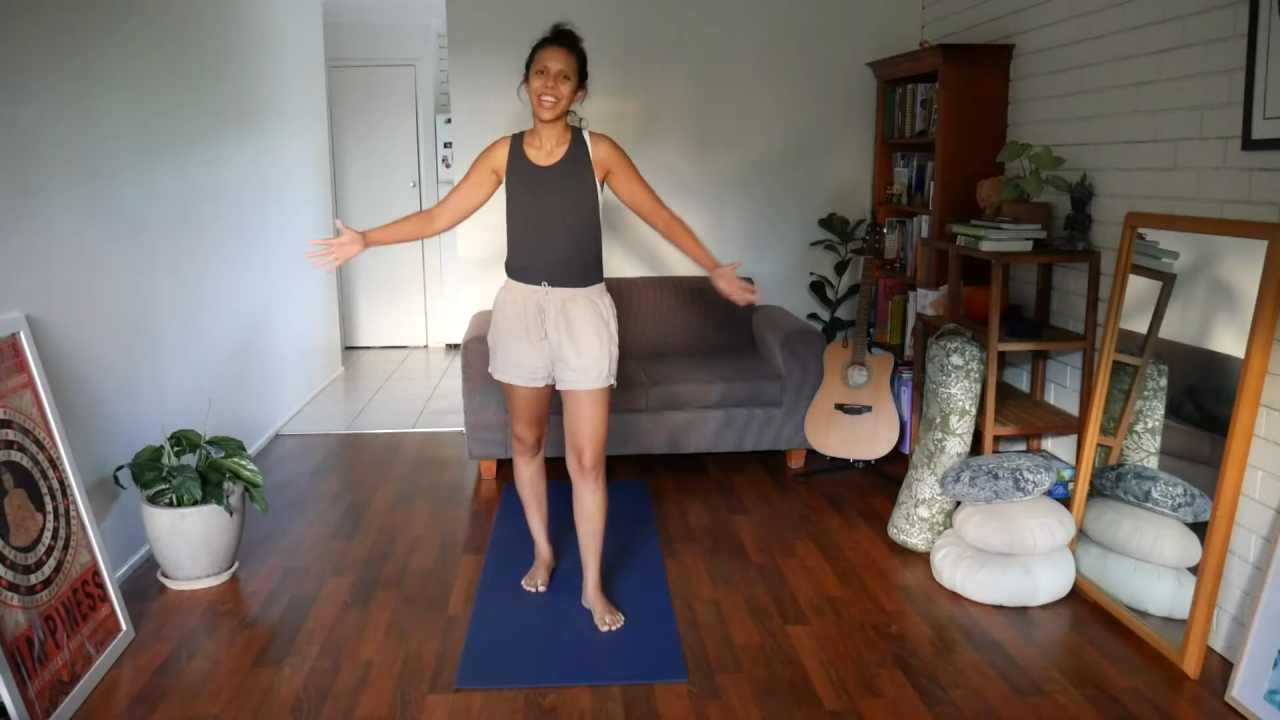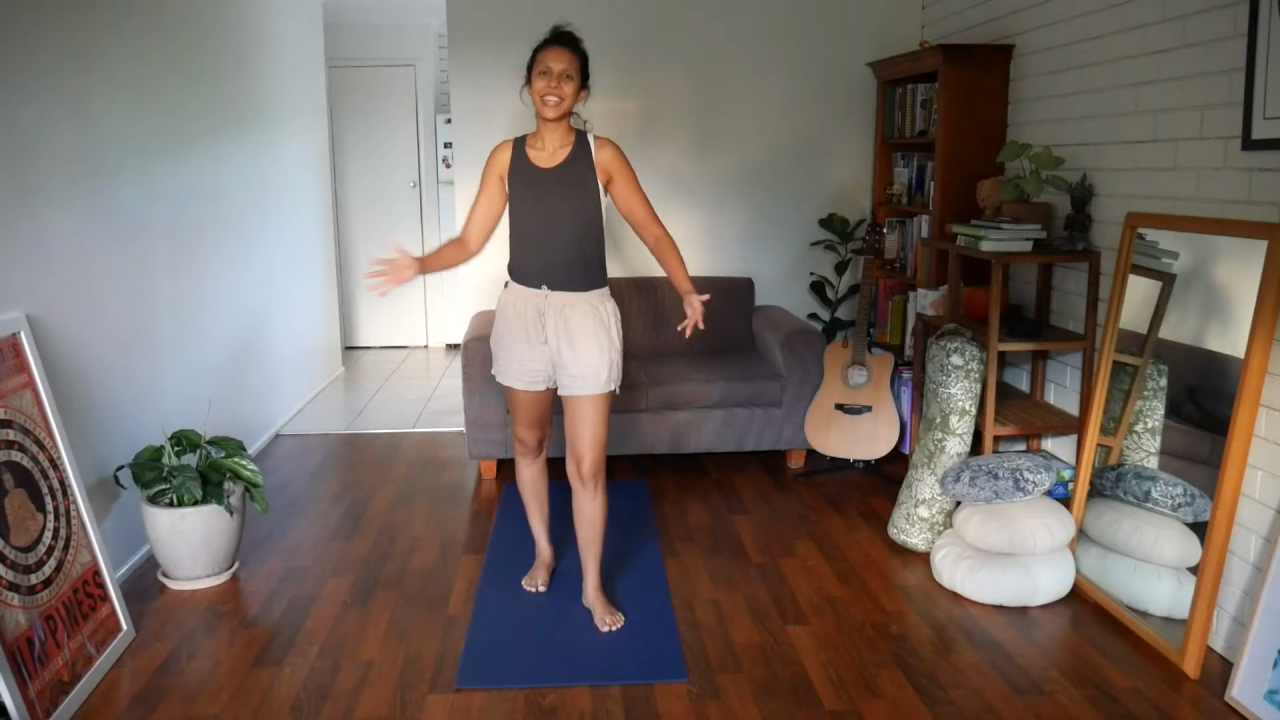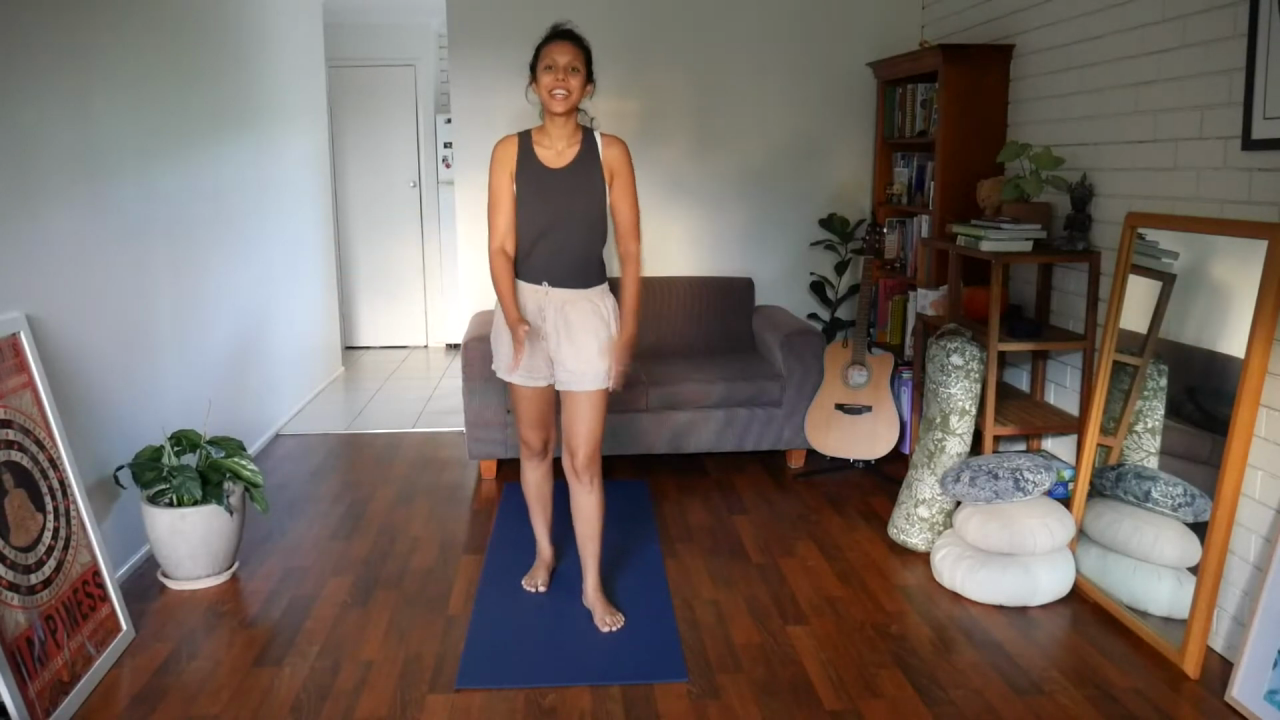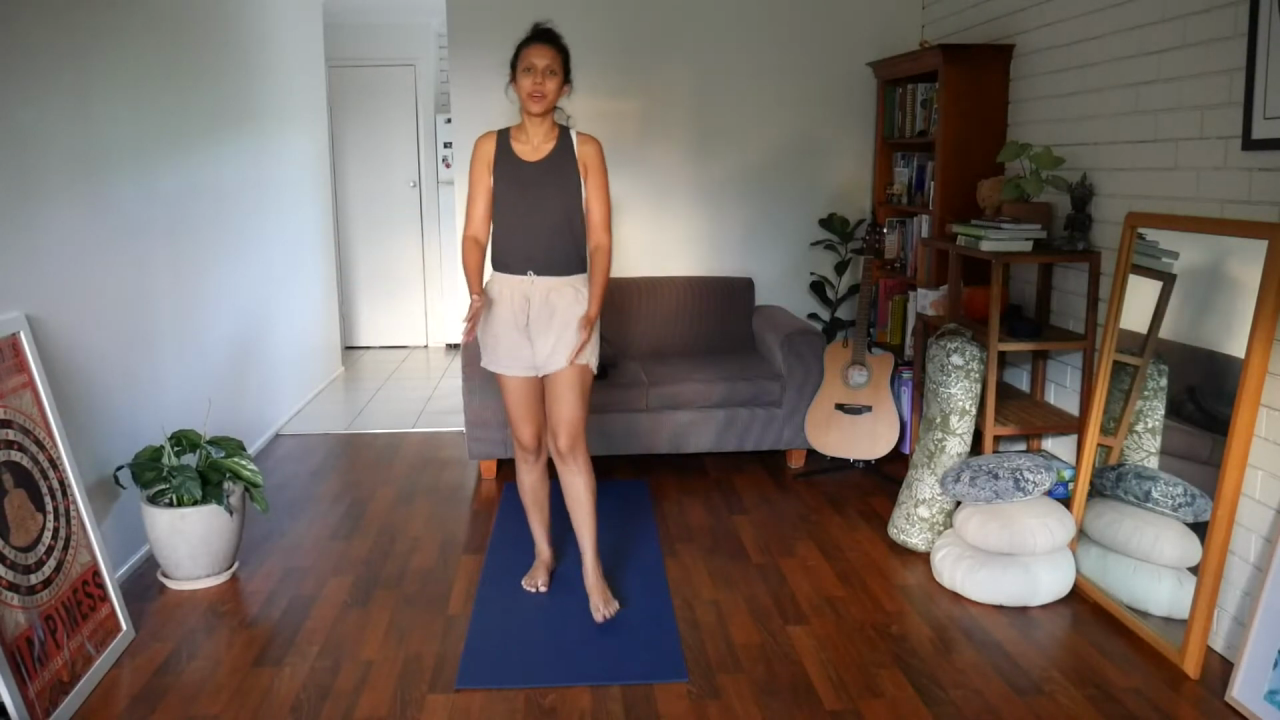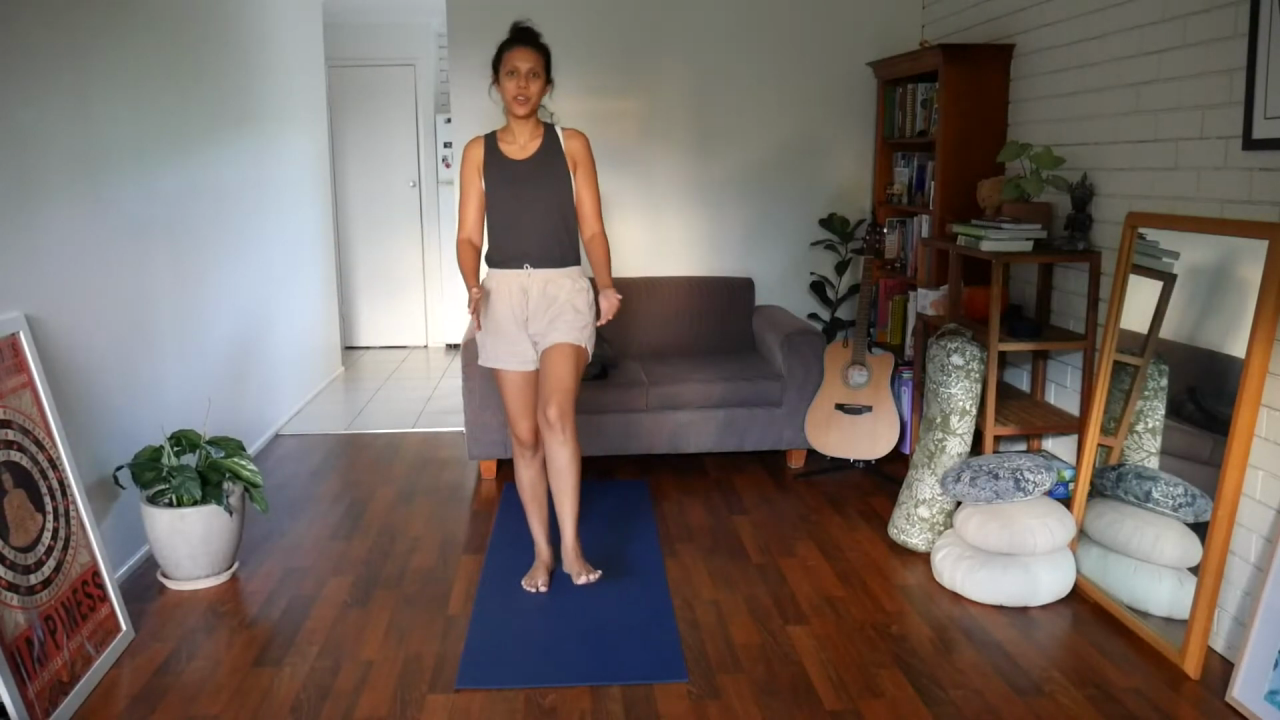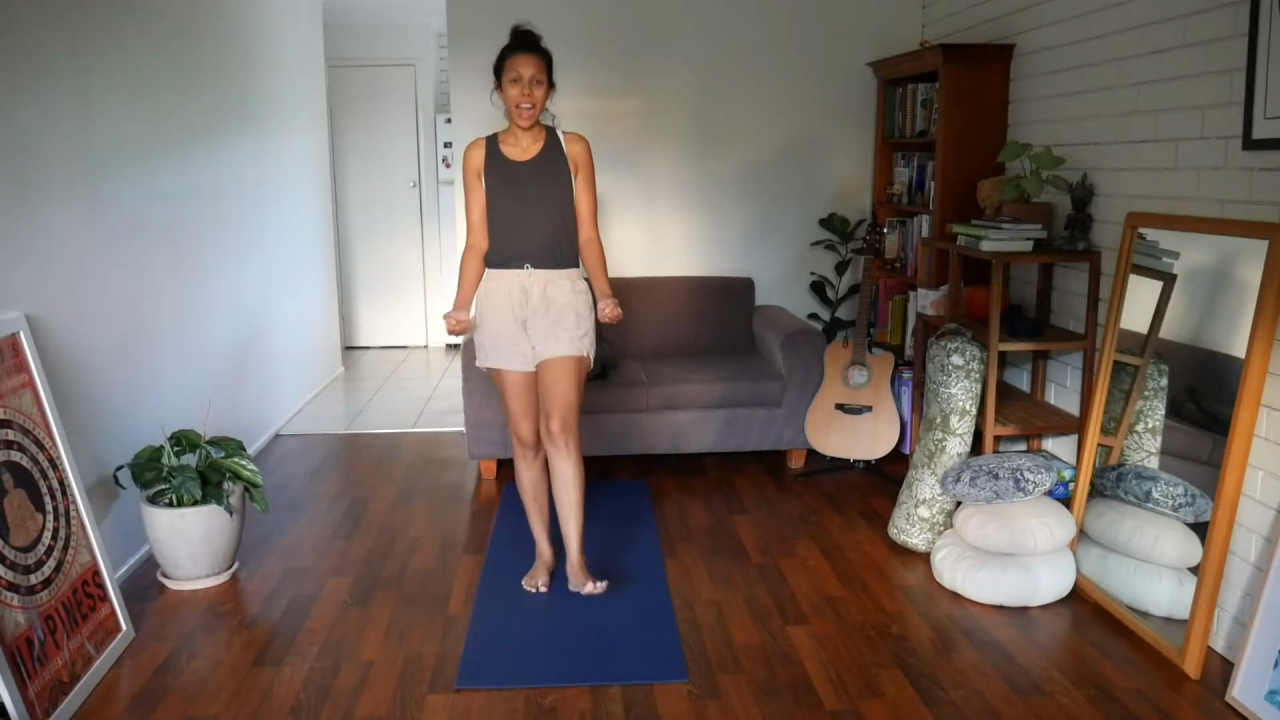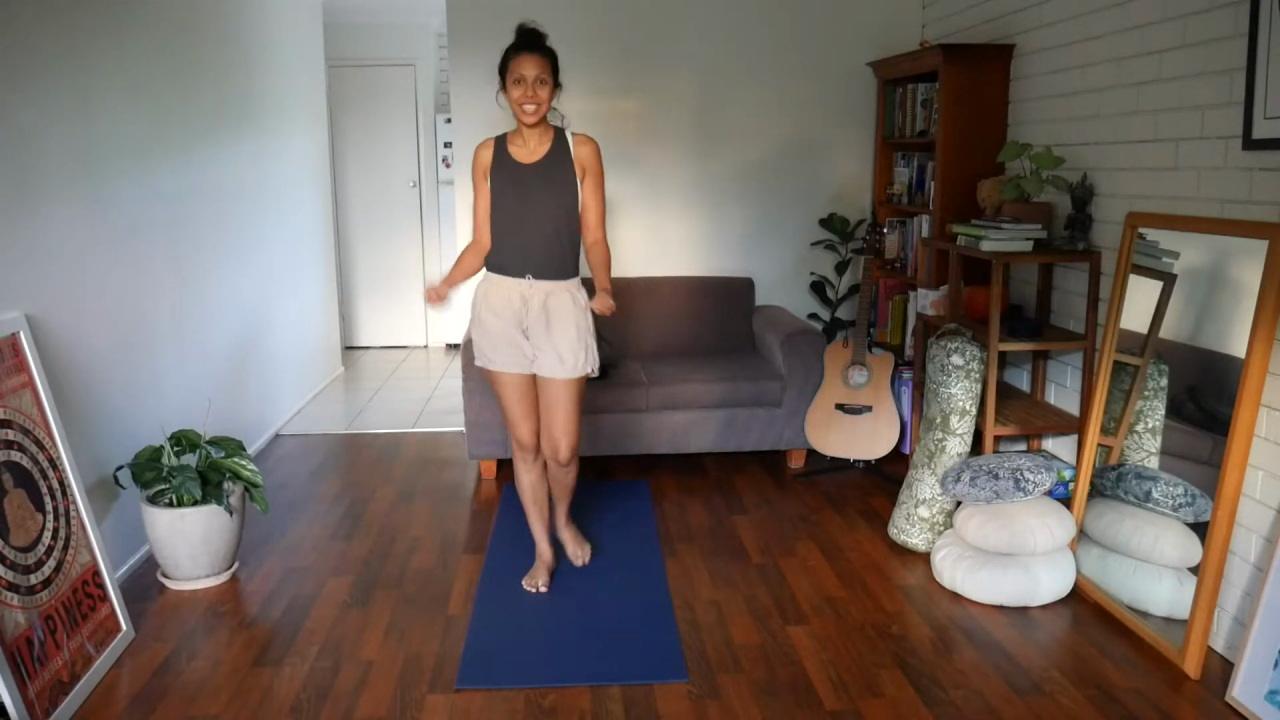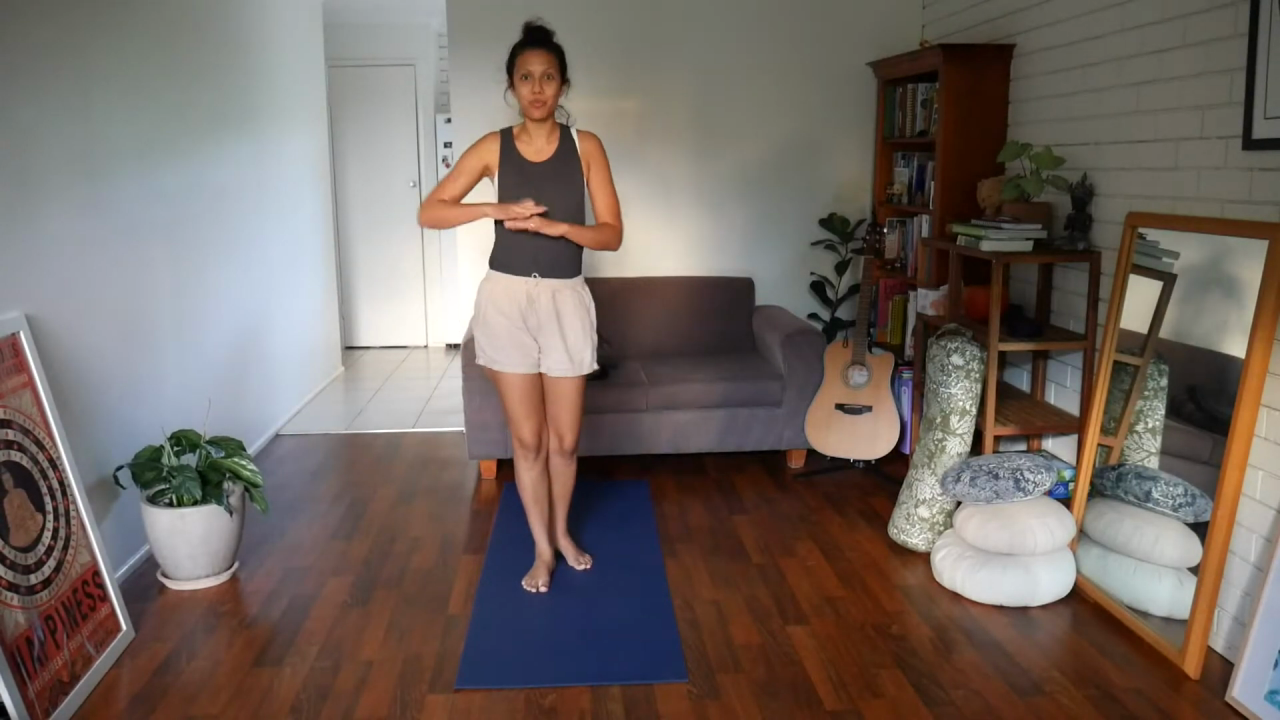
dt=0.4s
person 1, frame 1
left shoulder: (599, 150)
right shoulder: (503, 153)
left elbow: (658, 214)
right elbow: (439, 217)
left wrist: (714, 268)
right wrist: (366, 239)
left hip: (583, 310)
right hip: (521, 309)
left knee: (587, 459)
right knee: (525, 441)
left ankle: (592, 586)
right ankle: (542, 552)
person 1, frame 2
left shoulder: (603, 154)
right shoulder: (505, 157)
left elbow: (651, 230)
right elbow: (470, 240)
left wrist: (687, 291)
right wrist: (418, 264)
left hip: (586, 314)
right hip: (522, 313)
left knee: (586, 467)
right knee: (528, 444)
left ankle: (593, 586)
right ankle: (544, 552)
person 1, frame 3
left shoulder: (611, 152)
right shoulder: (509, 153)
left elbow: (628, 244)
right elbow: (501, 247)
left wrist: (626, 327)
right wrist: (513, 318)
left hip: (587, 310)
right hip: (526, 309)
left knee: (583, 460)
right knee: (533, 444)
left ankle: (592, 586)
right ankle: (543, 552)
person 1, frame 4
left shoulder: (585, 149)
right shoulder: (489, 147)
left elbow: (600, 238)
right elbow: (475, 233)
left wrist: (594, 308)
right wrist: (476, 293)
left hip: (566, 299)
right hip: (507, 300)
left knee: (568, 442)
right knee: (527, 441)
left ankle: (592, 570)
right ankle: (542, 552)
person 1, frame 5
left shoulder: (572, 144)
right shoulder: (478, 151)
left elbow: (592, 228)
right elbow: (468, 236)
left wrist: (606, 285)
right wrist: (472, 285)
left hip: (564, 291)
right hip: (504, 298)
left knee: (556, 414)
right knee: (525, 435)
left ankle: (571, 545)
right ankle: (542, 551)
person 1, frame 6
left shoulder: (573, 148)
right shoulder: (479, 153)
left elbow: (587, 234)
right elbow: (477, 240)
left wrist: (604, 295)
right wrist: (461, 306)
left hip: (562, 293)
right hip: (502, 297)
left knee: (560, 426)
right knee: (525, 435)
left ankle: (575, 556)
right ankle: (542, 550)
person 1, frame 7
left shoulder: (582, 150)
right shoulder: (487, 154)
left elbow: (594, 235)
right elbow: (483, 240)
left wrist: (603, 289)
right wrist: (446, 283)
left hip: (561, 303)
right hip: (500, 303)
left knee: (562, 447)
right knee: (526, 440)
left ankle: (562, 519)
right ankle: (542, 550)
person 1, frame 8
left shoulder: (587, 146)
right shoulder: (493, 147)
left elbow: (612, 233)
right elbow: (430, 213)
left wrist: (556, 226)
right wrist: (497, 210)
left hip: (566, 301)
right hip: (506, 300)
left knee: (565, 438)
right knee: (528, 437)
left ankle: (562, 532)
right ankle: (541, 548)
